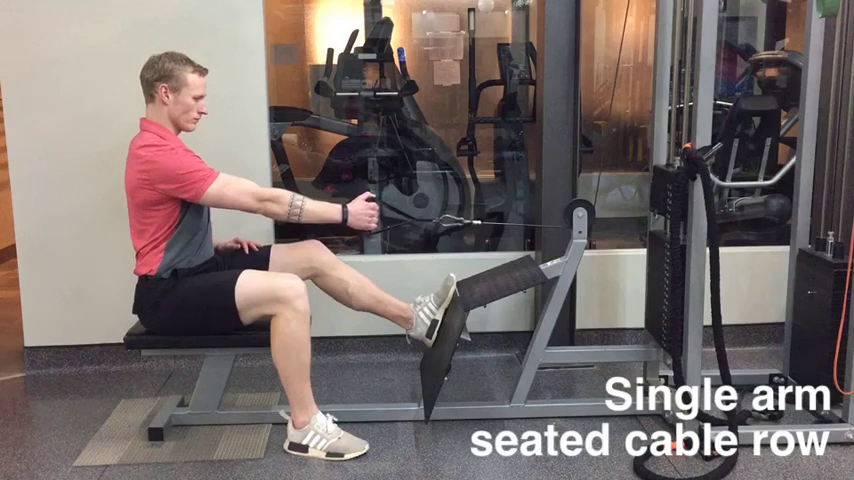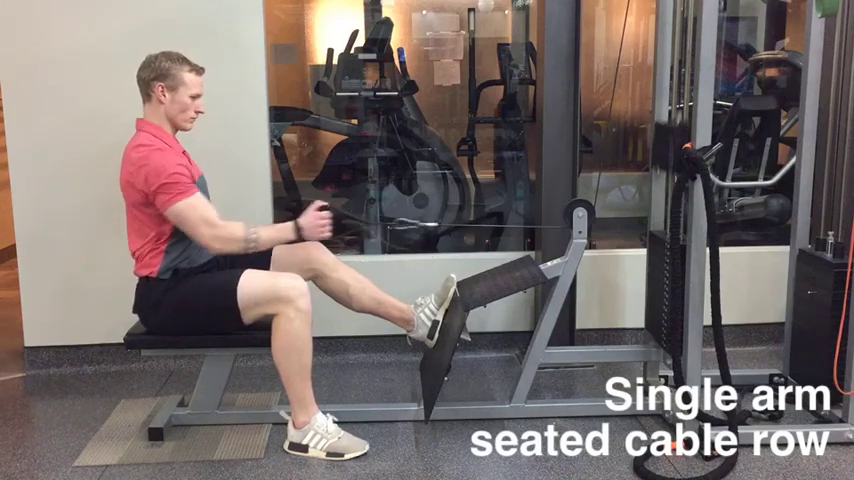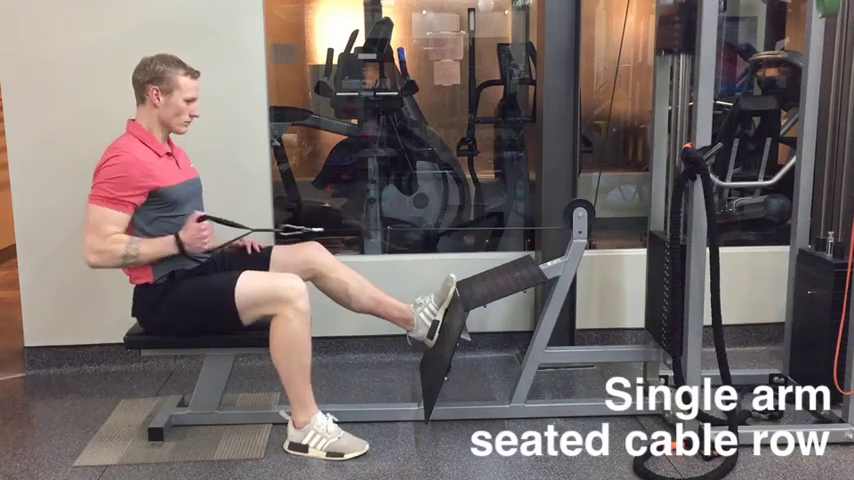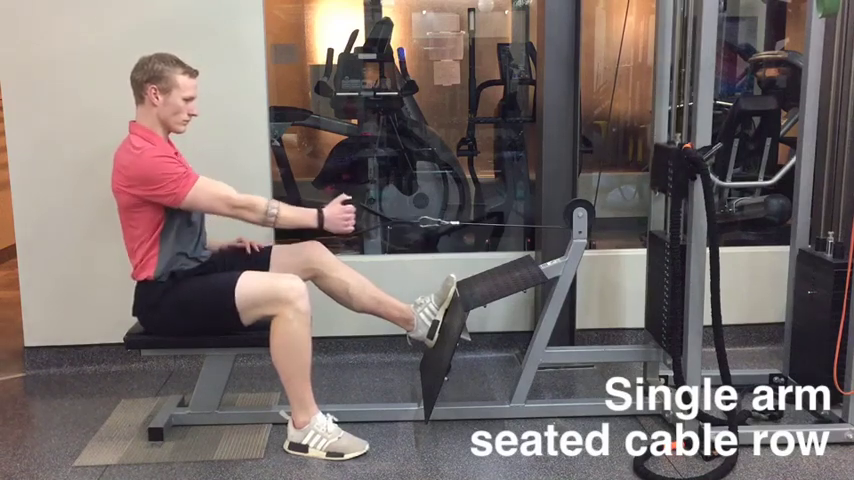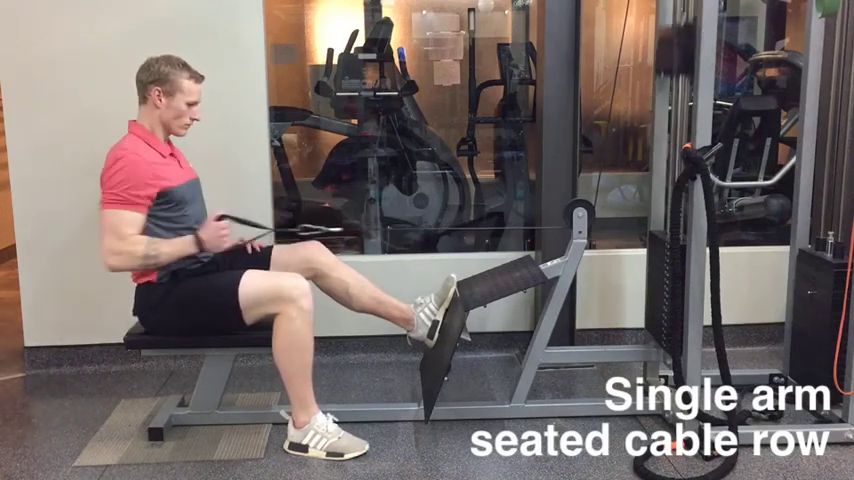
dt=1s
person 1, frame 1
left shoulder: (159, 145)
right shoulder: (159, 155)
right elbow: (260, 200)
left wrist: (218, 245)
right wrist: (344, 213)
left hip: (193, 269)
right hip: (168, 294)
left knee: (312, 254)
right knee: (289, 292)
left ankle: (413, 319)
right ankle: (305, 426)
person 1, frame 2
left shoulder: (160, 145)
right shoulder: (152, 155)
right elbow: (216, 235)
right wrist: (295, 227)
left hip: (193, 271)
right hip: (169, 293)
left knee: (313, 256)
right knee: (291, 292)
left ankle: (414, 321)
right ankle: (306, 427)
person 1, frame 3
left shoulder: (168, 150)
right shoulder: (126, 160)
right elbow: (98, 250)
left wrist: (222, 245)
right wrist: (178, 243)
left hip: (200, 270)
right hip: (166, 295)
left knee: (310, 255)
right knee: (288, 291)
left ankle: (415, 321)
right ankle: (305, 426)
person 1, frame 4
left shoulder: (157, 147)
right shoulder: (142, 157)
right elbow: (236, 204)
left wrist: (221, 246)
right wrist: (319, 217)
left hip: (192, 269)
right hip: (167, 294)
left knee: (312, 256)
right knee: (289, 292)
left ankle: (415, 320)
right ankle: (305, 426)
person 1, frame 5
left shoulder: (163, 149)
right shoulder: (130, 160)
right elbow: (118, 255)
left wrist: (224, 241)
right wrist: (199, 241)
left hip: (200, 269)
right hip: (168, 295)
left knee: (312, 254)
right knee: (293, 291)
left ankle: (415, 321)
right ankle: (306, 426)
